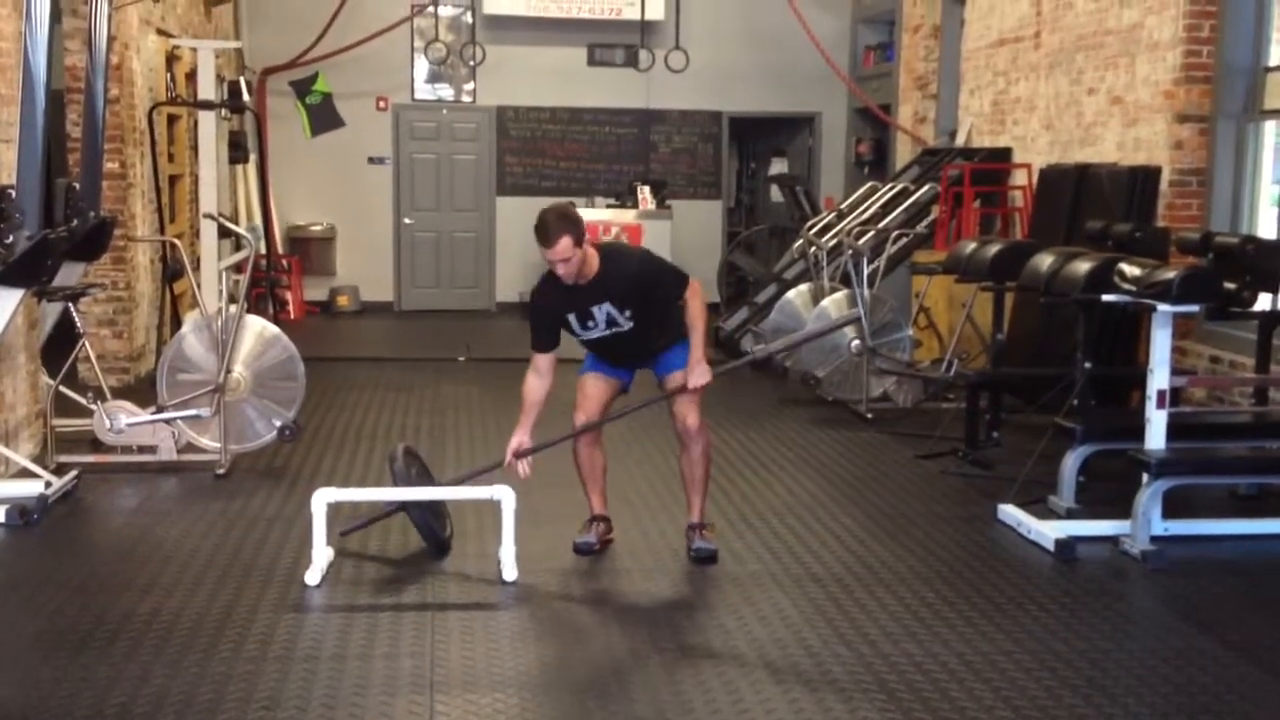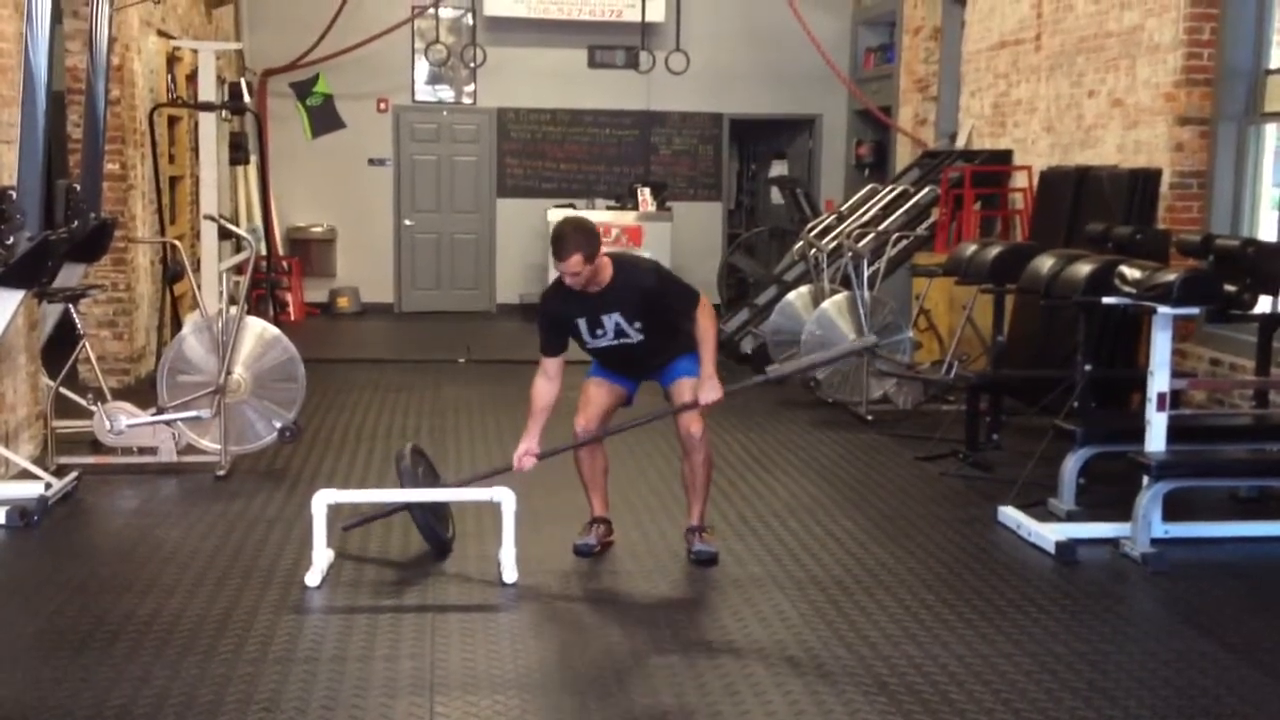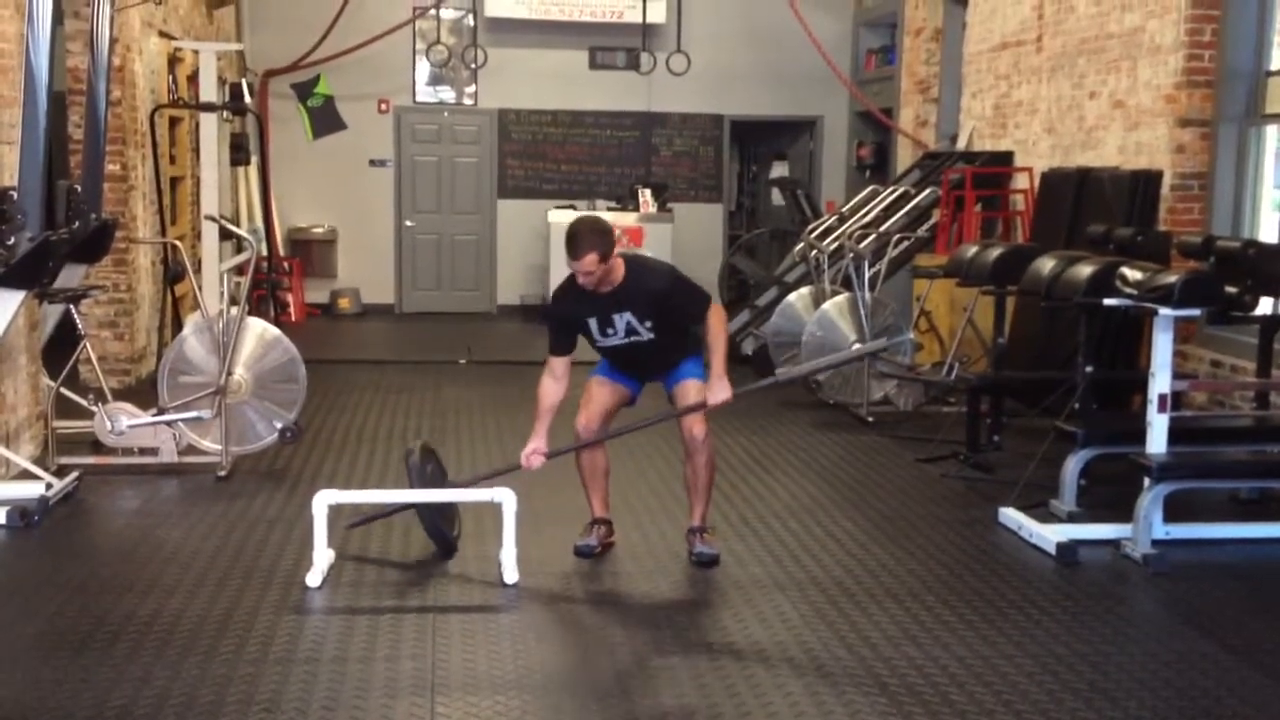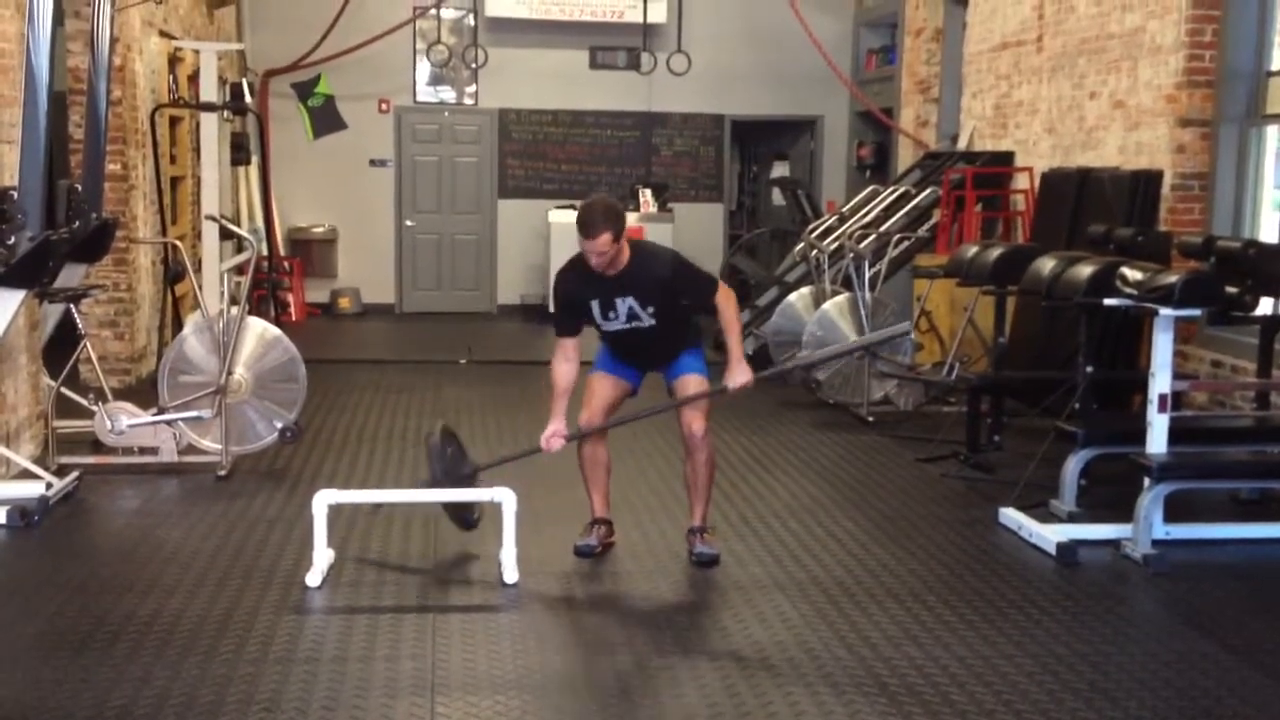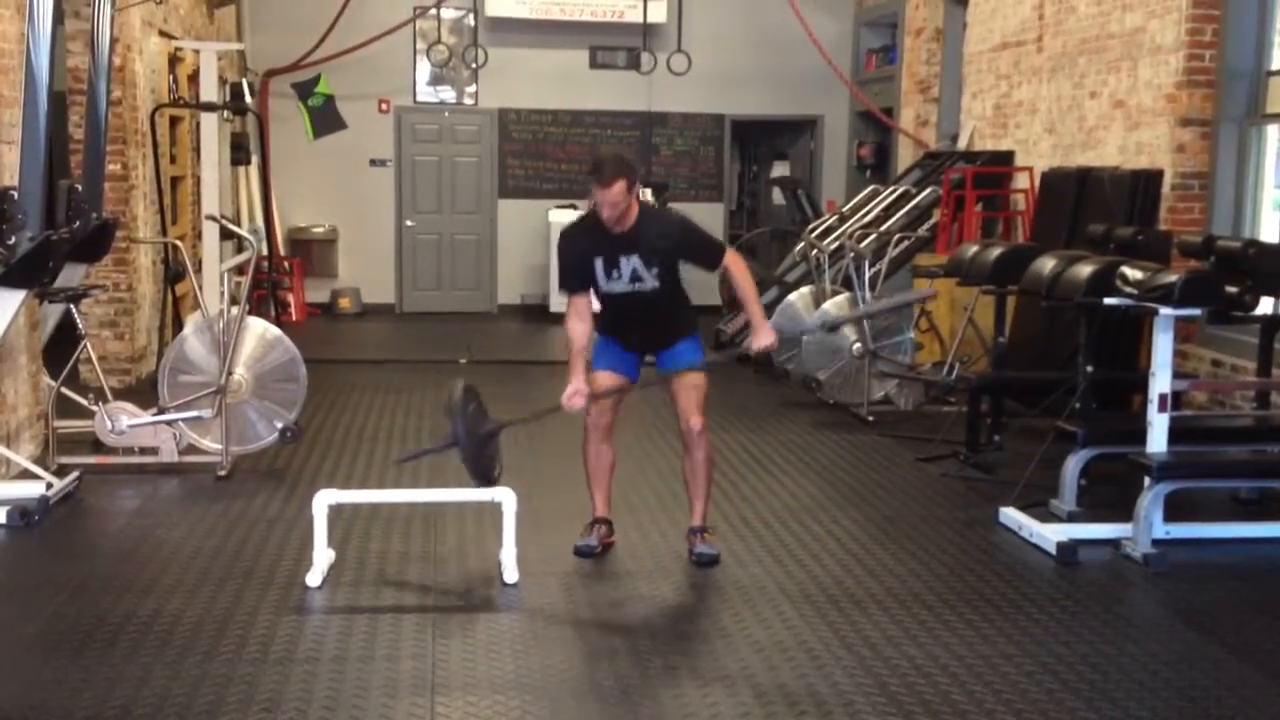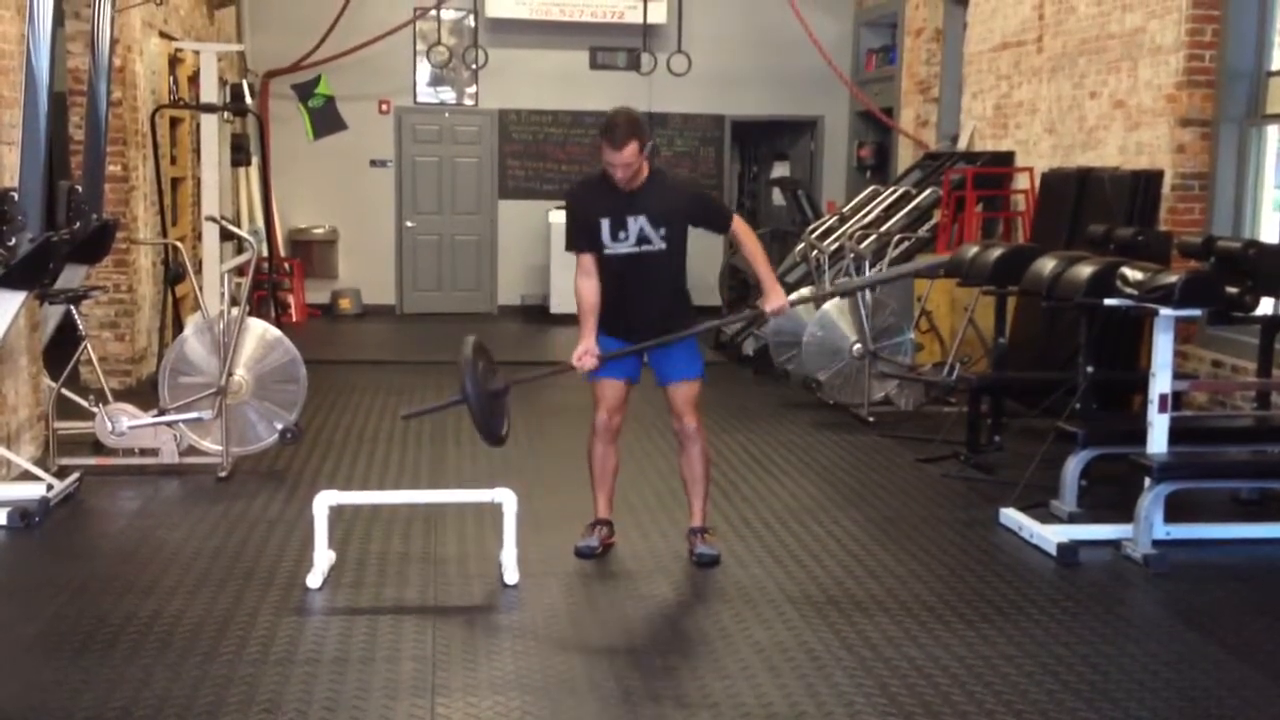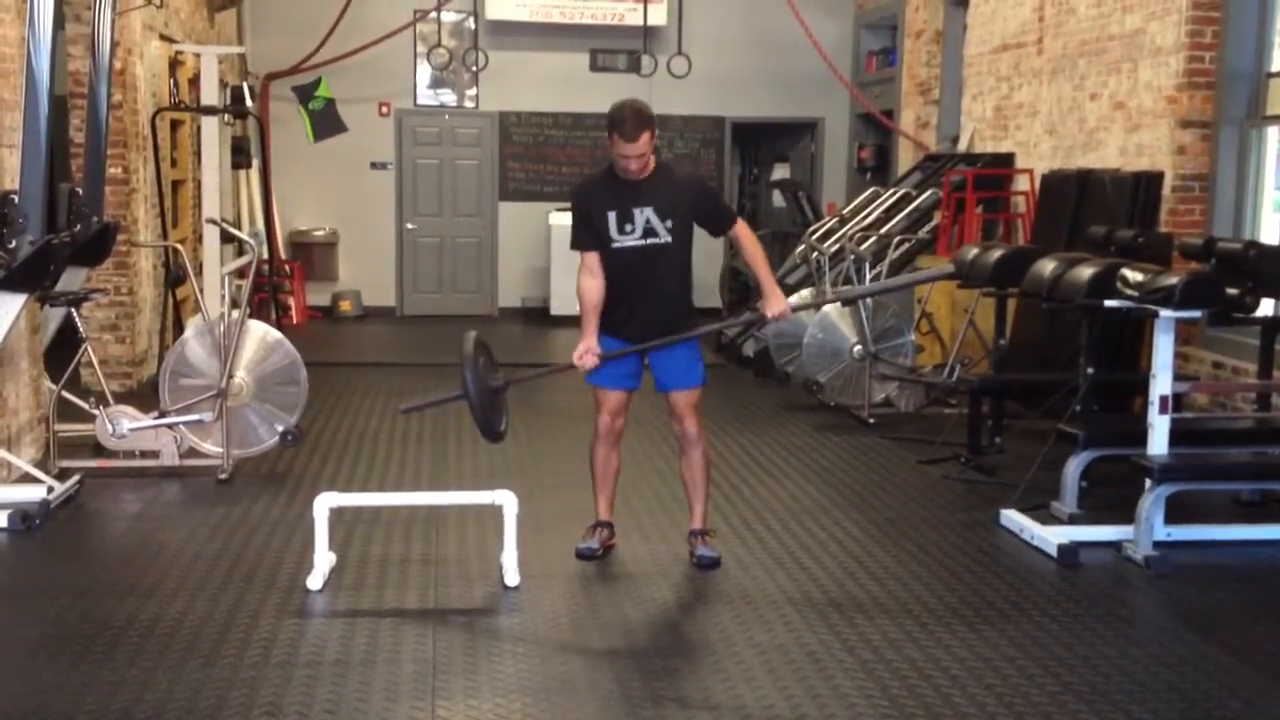
dt=0.2s
person 1, frame 1
left shoulder: (633, 263)
right shoulder: (546, 297)
left elbow: (692, 293)
right elbow: (540, 369)
left wrist: (697, 359)
right wrist: (523, 431)
left hip: (666, 343)
right hip: (608, 355)
left knee: (690, 424)
right knee: (584, 421)
left ankle: (697, 524)
right ankle: (600, 520)
person 1, frame 2
left shoulder: (645, 277)
right shoulder: (556, 301)
left elbow: (702, 310)
right elbow: (549, 372)
left wrist: (708, 375)
right wrist: (531, 436)
left hip: (672, 355)
right hip: (614, 364)
left knee: (692, 431)
right knee: (585, 426)
left ankle: (696, 528)
right ankle: (600, 522)
person 1, frame 3
left shoulder: (656, 279)
right shoulder: (566, 300)
left elbow: (713, 312)
right elbow: (556, 371)
left wrist: (718, 377)
right wrist: (539, 434)
left hip: (678, 357)
right hip: (620, 363)
left knee: (696, 433)
right knee: (587, 426)
left ankle: (698, 529)
right ankle: (601, 523)
person 1, frame 4
left shoulder: (661, 265)
right shoulder: (570, 281)
left elbow: (723, 296)
right elbow: (566, 352)
left wrist: (736, 362)
right wrist: (557, 417)
left hip: (677, 347)
right hip: (620, 352)
left knee: (695, 430)
right knee: (589, 423)
left ankle: (698, 529)
right ankle: (601, 523)
person 1, frame 5
left shoulder: (668, 228)
right shoulder: (576, 239)
left elbow: (731, 262)
right elbow: (579, 309)
left wrist: (759, 324)
right wrist: (577, 375)
left hip: (675, 333)
right hip: (616, 335)
left knee: (692, 424)
right knee: (596, 418)
left ankle: (698, 528)
right ankle: (601, 522)
person 1, frame 6
left shoulder: (677, 192)
right shoulder: (584, 198)
left elbow: (737, 228)
right elbow: (587, 271)
left wrist: (770, 286)
right wrist: (587, 335)
left hip: (674, 325)
right hip: (615, 328)
left knee: (688, 424)
right knee: (605, 422)
left ankle: (698, 527)
right ankle: (602, 523)
person 1, frame 7
left shoulder: (684, 188)
right shoulder: (590, 195)
left elbow: (740, 233)
right elbow: (591, 270)
left wrist: (770, 290)
right wrist: (589, 335)
left hip: (675, 329)
right hip: (615, 332)
left knee: (688, 427)
right knee: (607, 425)
left ankle: (699, 530)
right ankle: (603, 524)
